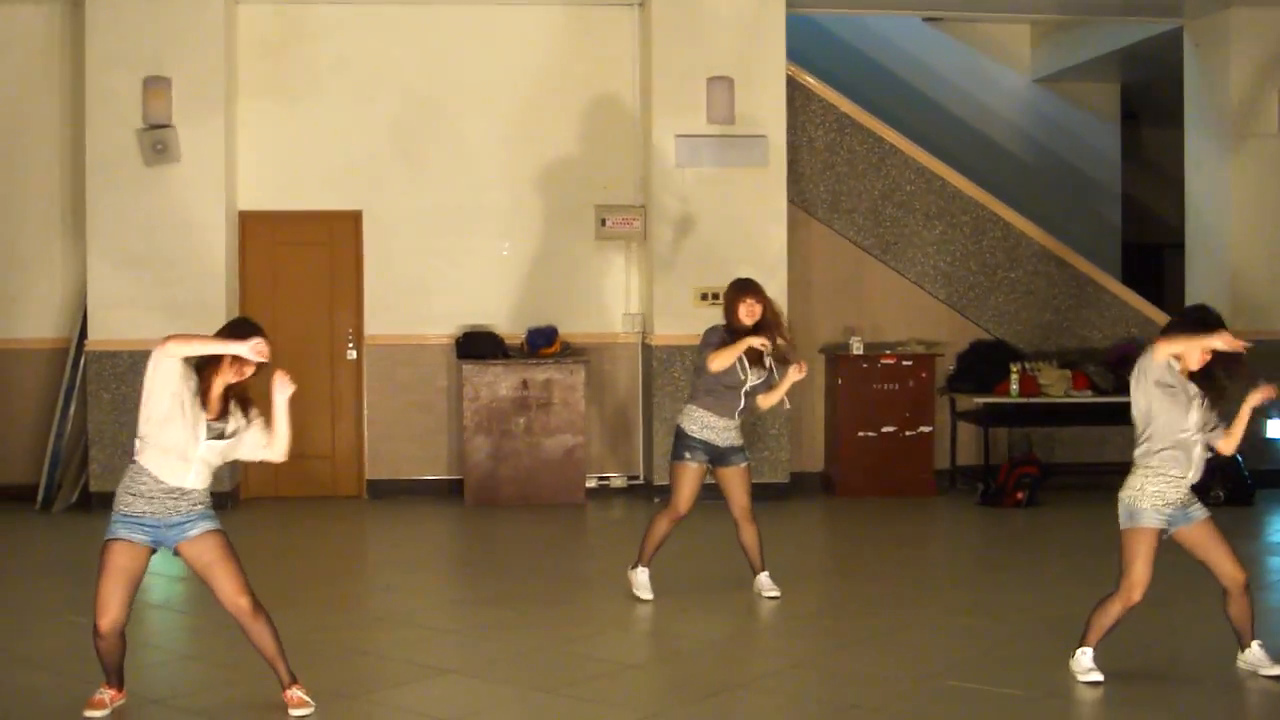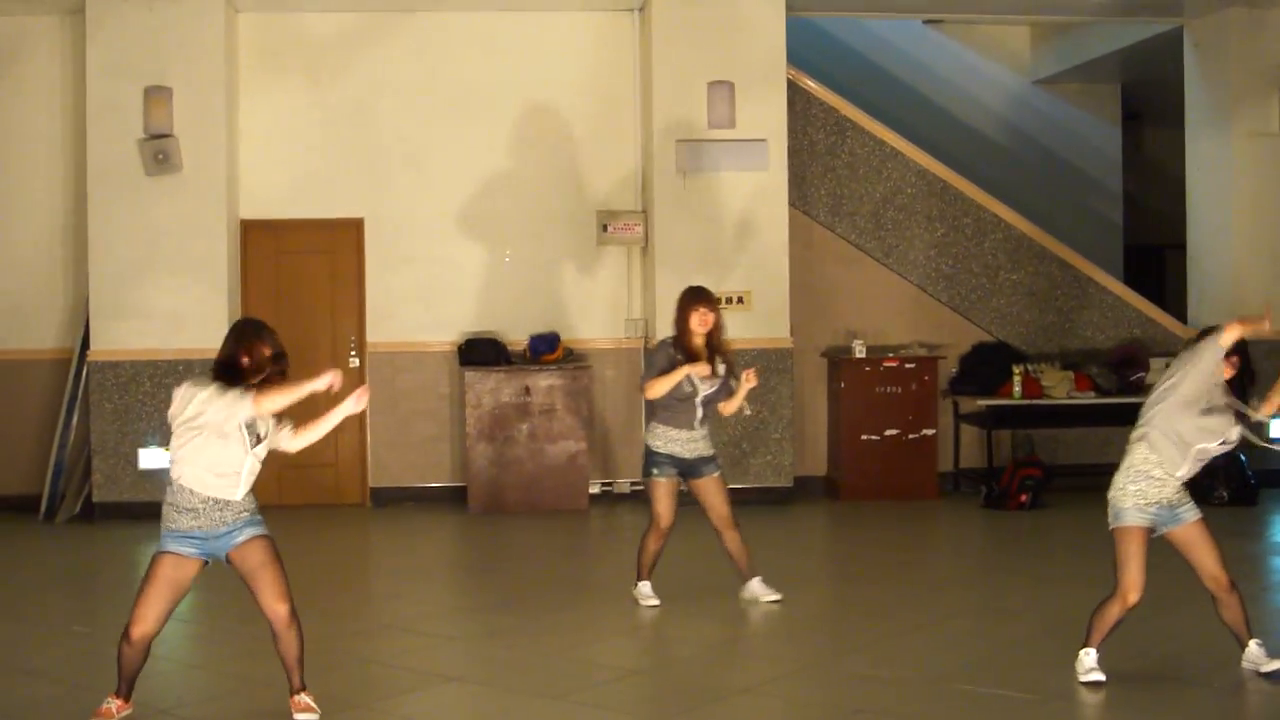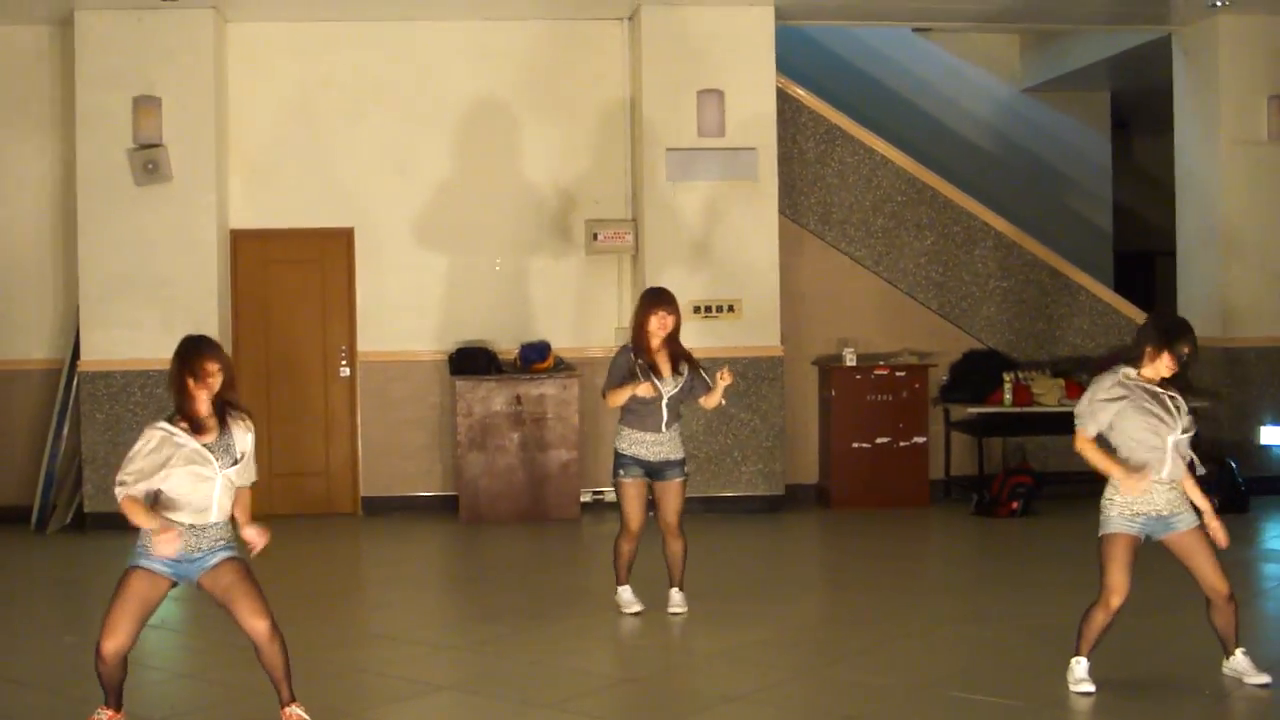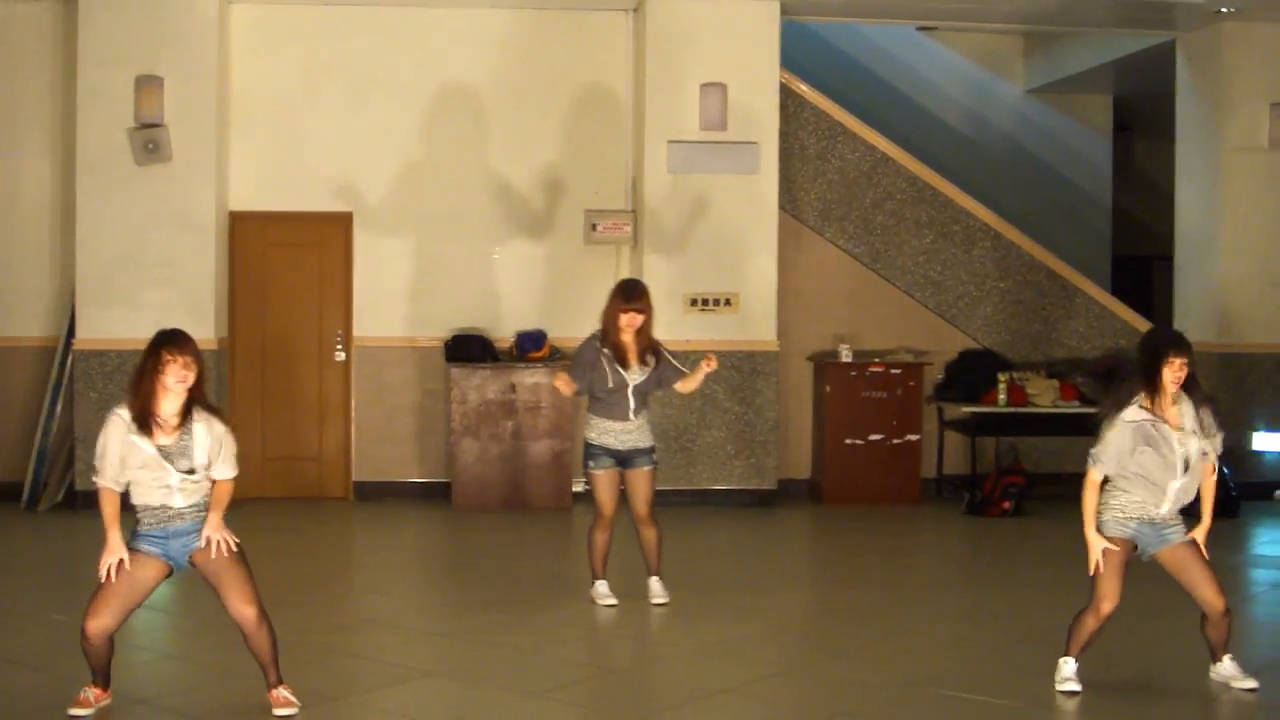
dt=0.3s
person 1, frame 1
left shoulder: (238, 413)
right shoulder: (176, 379)
left elbow: (276, 452)
right elbow: (166, 347)
left wrist: (280, 400)
right wrist: (236, 343)
left hip: (191, 511)
right hip: (137, 509)
left knee: (244, 604)
right knee: (107, 623)
left ankle: (290, 686)
right ankle: (113, 688)
person 1, frame 2
left shoulder: (252, 410)
right shoulder: (196, 394)
left elbow: (293, 441)
right elbow: (252, 404)
left wrist: (345, 408)
right wrist: (314, 383)
left hip: (242, 521)
right hip: (188, 526)
left knee: (281, 610)
right knee: (140, 630)
person 1, frame 3
left shoulder: (238, 425)
right shoulder: (161, 437)
right elbow: (127, 495)
left wrist: (246, 524)
right wrist: (157, 526)
left hip: (216, 547)
right hip: (160, 551)
left knee: (262, 625)
right knee: (111, 646)
person 1, frame 4
left shoulder: (208, 424)
right shoulder: (121, 423)
left elbow: (224, 476)
right elbow: (108, 482)
left wrist: (216, 517)
right wrist: (113, 537)
left hip: (200, 527)
right hip: (148, 535)
left knee: (249, 612)
right knee: (95, 626)
left ankle: (276, 687)
right ankle: (100, 688)
person 2, frame 1
left shoulder: (1196, 395)
right shoulder: (1153, 371)
left elbow: (1226, 446)
right elbow: (1161, 346)
left wrist: (1249, 404)
right wrist: (1209, 338)
left hip: (1182, 498)
right hip: (1146, 495)
left knee: (1236, 578)
right knee: (1132, 591)
left ankle: (1249, 651)
right ankle: (1084, 655)
person 2, frame 2
left shoulder: (1221, 406)
right shoulder: (1189, 371)
right elbow: (1231, 332)
left hip: (1174, 497)
right hip: (1133, 494)
left knee: (1221, 581)
right knee: (1129, 593)
right ankle: (1087, 656)
person 2, frame 3
left shoulder: (1172, 399)
right shoulder: (1113, 385)
left elbow: (1179, 463)
right elbow: (1083, 440)
left wrist: (1207, 509)
right wrist: (1119, 472)
left hip: (1173, 505)
right hip: (1126, 504)
left knee: (1220, 589)
right knee: (1113, 597)
left ankle: (1234, 658)
right ankle: (1079, 664)
person 2, frame 4
left shoulder: (1196, 411)
right shoulder: (1127, 421)
left elbow: (1208, 464)
right elbow: (1094, 477)
left wrist: (1205, 521)
right wrist: (1090, 533)
left hip: (1167, 521)
right hip: (1121, 515)
left knee: (1217, 605)
right knee: (1105, 604)
left ankle: (1221, 664)
right ankle: (1067, 664)
person 3, frame 1
left shoulder: (763, 354)
right shoulder: (718, 336)
left elbow: (763, 401)
right elbow: (713, 363)
left wrist: (789, 379)
right wrist: (747, 340)
left hip: (730, 438)
right hip: (696, 433)
left knee: (744, 511)
right knee: (678, 509)
left ankle: (761, 576)
right ankle: (640, 569)
person 3, frame 2
left shoulder: (719, 358)
right shoulder: (665, 351)
left elbow: (725, 408)
right elbow: (649, 391)
left wrist: (743, 389)
right wrist: (685, 370)
left hip: (700, 449)
right hip: (663, 448)
left knee: (725, 520)
right knee: (662, 524)
left ankle: (752, 582)
right ankle: (642, 584)
person 3, frame 3
left shoulder: (683, 359)
right shoulder: (628, 356)
left elbow: (708, 401)
right elbow: (610, 400)
left wrist: (721, 385)
right wrist: (633, 387)
left hip: (670, 452)
right hip: (632, 451)
left knee: (672, 526)
right knee: (632, 527)
left ankle: (676, 591)
right ankle: (623, 588)
person 3, frame 4
left shoulder: (652, 349)
right shoulder: (595, 347)
left elbow: (684, 385)
right elbow: (572, 387)
left wrist: (702, 370)
right wrist: (562, 381)
left hip: (639, 440)
right hip: (602, 441)
left knee: (644, 515)
right knee: (605, 515)
left ankle: (655, 579)
right ankle: (599, 583)
